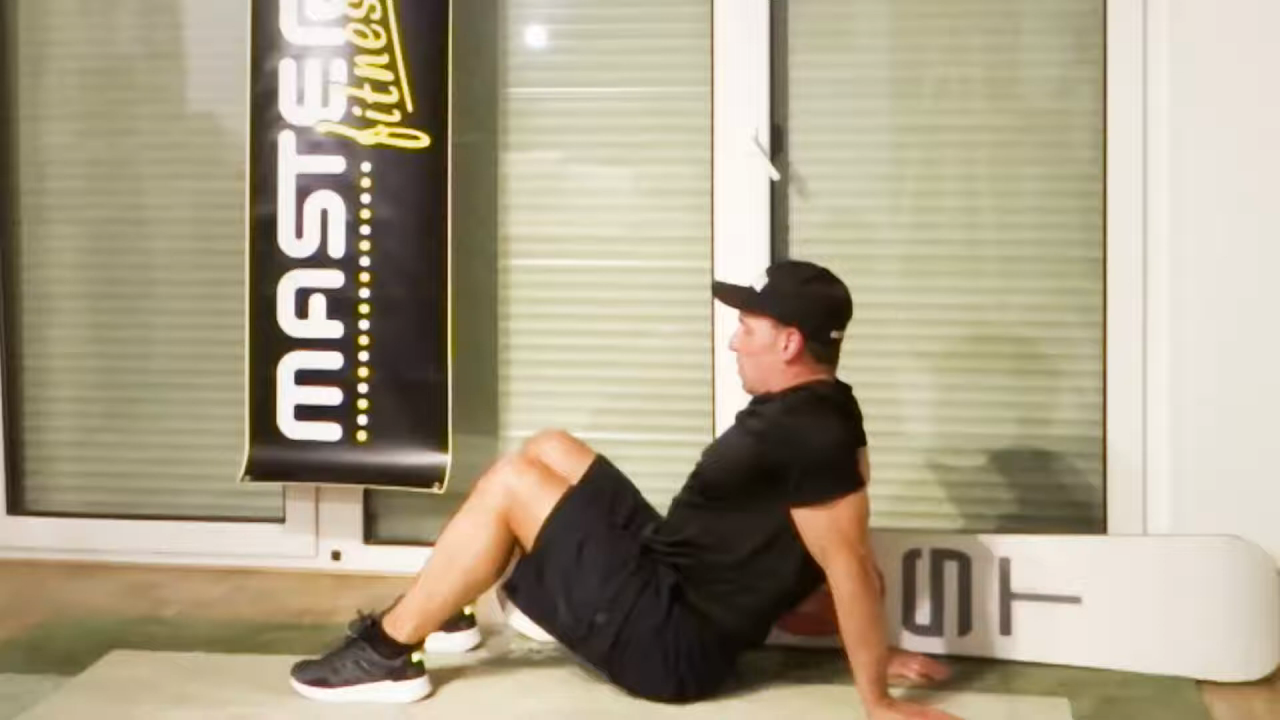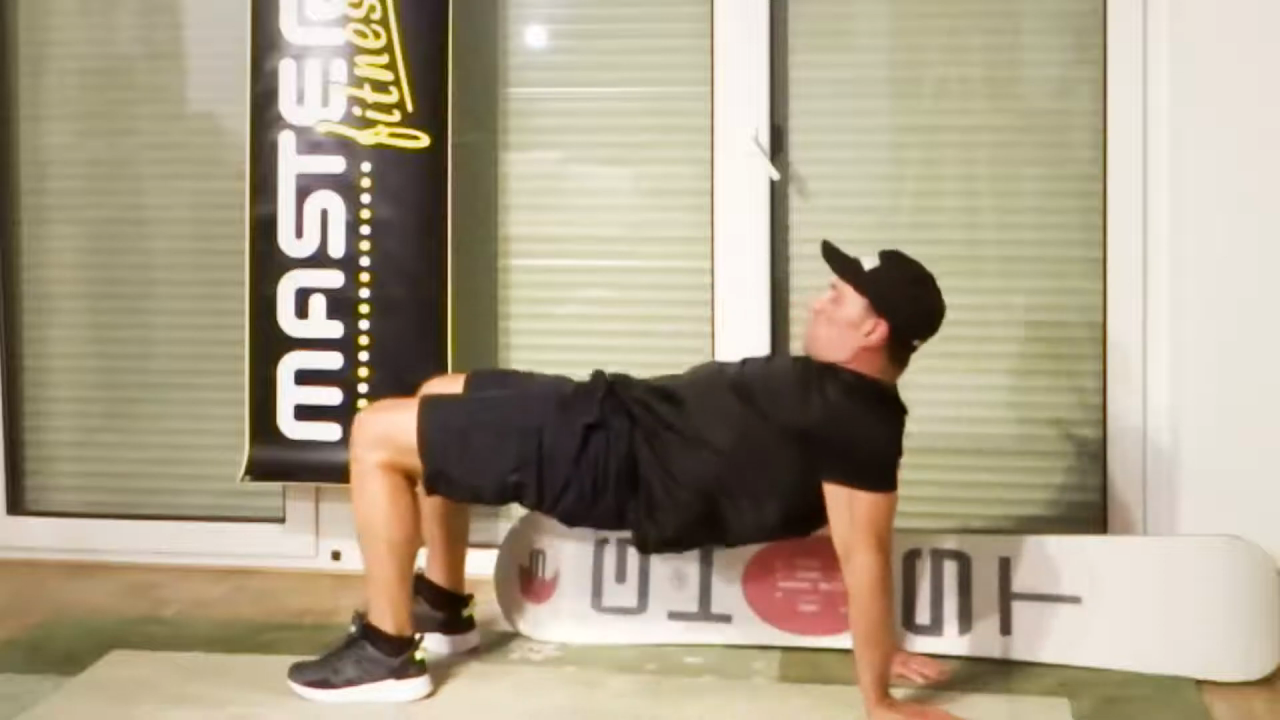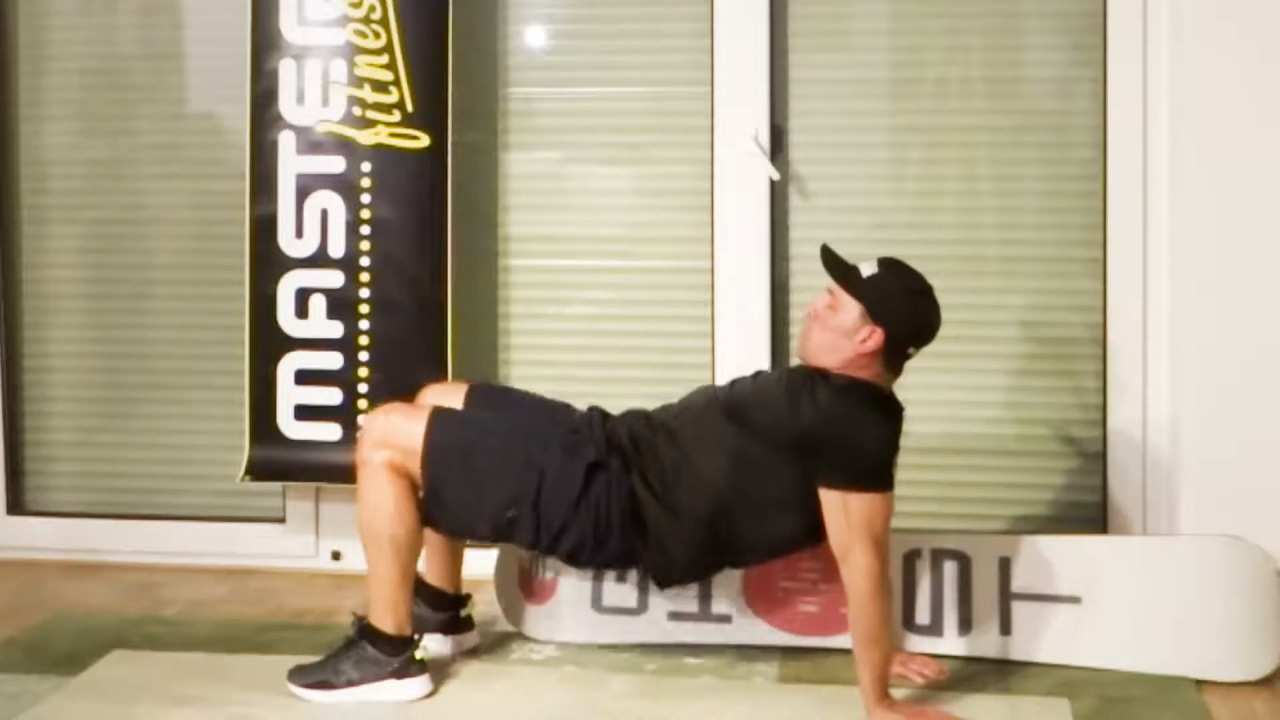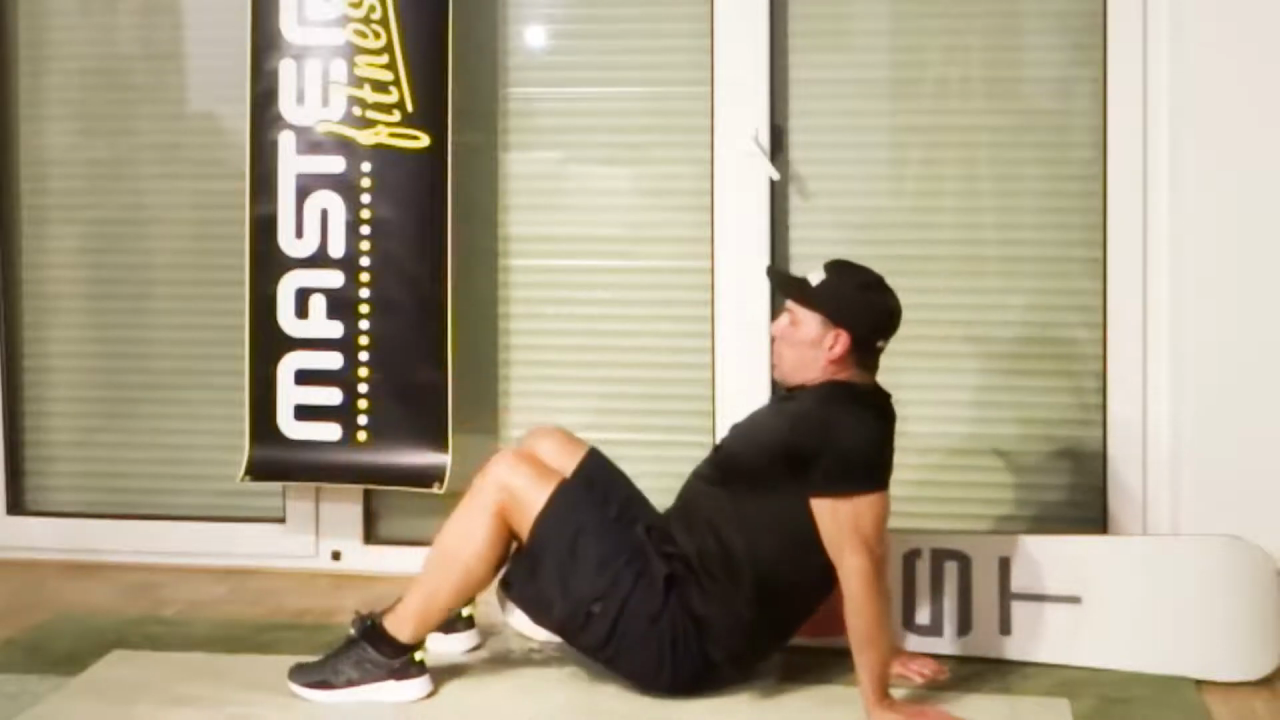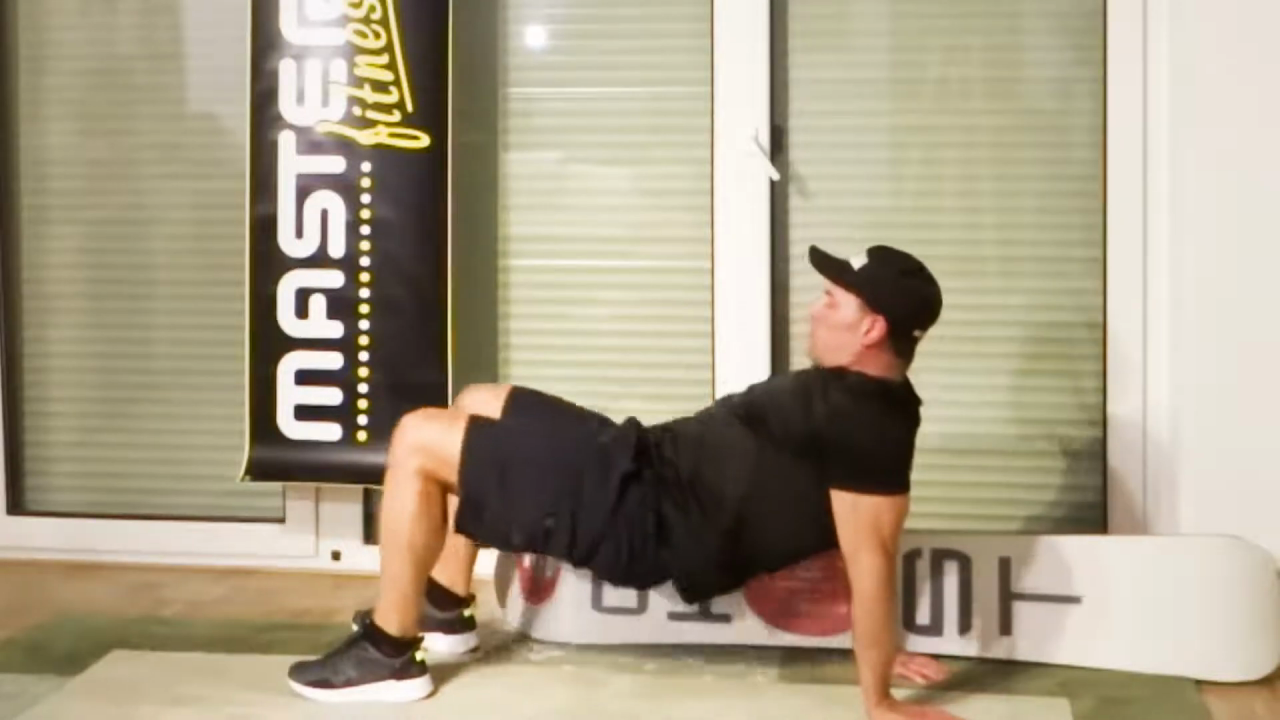
dt=1s
person 1, frame 1
left shoulder: (810, 433)
right shoulder: (807, 407)
left elbow: (849, 565)
right elbow: (847, 553)
right wrist: (878, 648)
left hip: (671, 646)
right hip: (663, 569)
left knee: (513, 481)
right knee: (550, 450)
left ankle: (387, 653)
right ankle: (432, 611)
person 1, frame 2
left shoulder: (857, 421)
right shoulder: (845, 395)
left elbow: (865, 555)
left hip: (605, 453)
right hip: (610, 419)
left knee: (377, 435)
right knee: (438, 399)
left ankle: (387, 650)
right ankle: (442, 607)
person 1, frame 3
left shoulder: (854, 424)
right shoulder: (841, 399)
left elbow: (862, 556)
left hip: (613, 504)
right hip: (615, 457)
left knee: (387, 435)
right knee: (440, 403)
left ankle: (386, 651)
right ankle: (438, 610)
person 1, frame 4
left shoulder: (843, 424)
right shoulder: (822, 403)
left elbow: (858, 561)
left hip: (675, 631)
right hip: (668, 564)
left knee: (507, 478)
right knee: (544, 446)
left ankle: (387, 653)
right ankle: (423, 611)
person 1, frame 5
left shoulder: (866, 422)
right shoulder: (858, 397)
left elbow: (871, 558)
left hip: (640, 511)
right hip: (642, 470)
left knee: (417, 440)
right knee: (475, 405)
left ankle: (389, 651)
right ankle: (445, 608)
